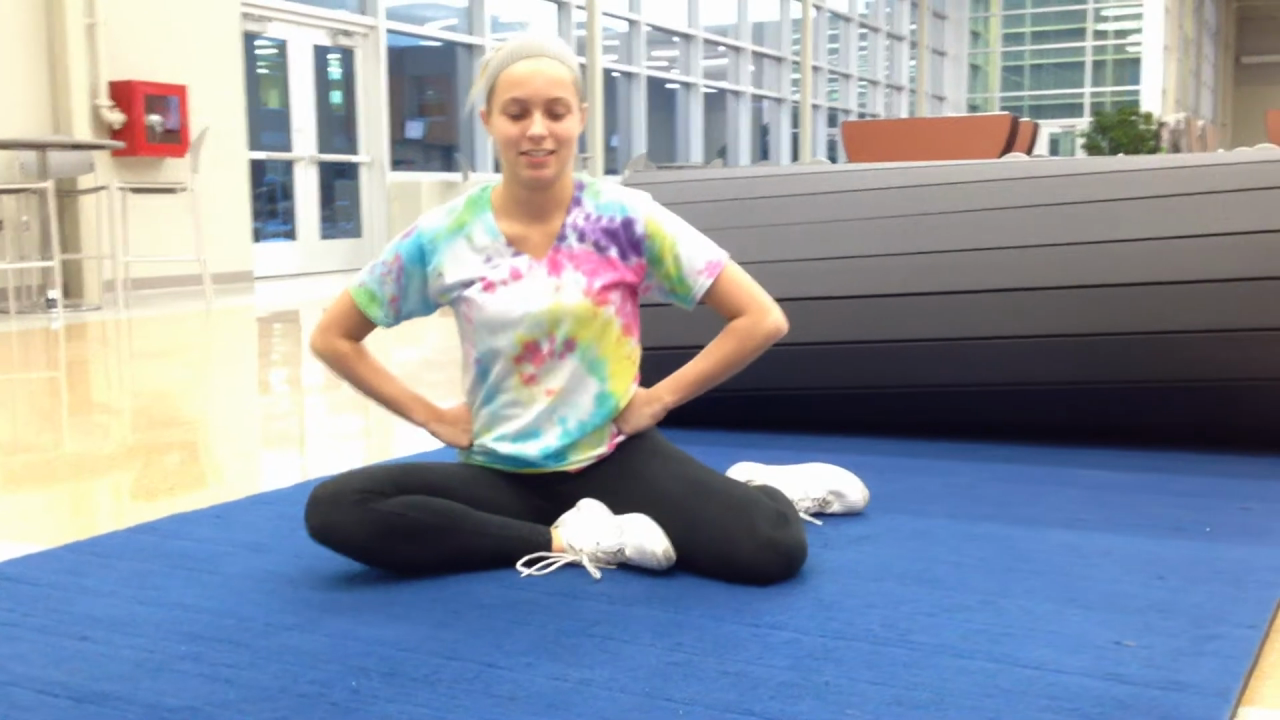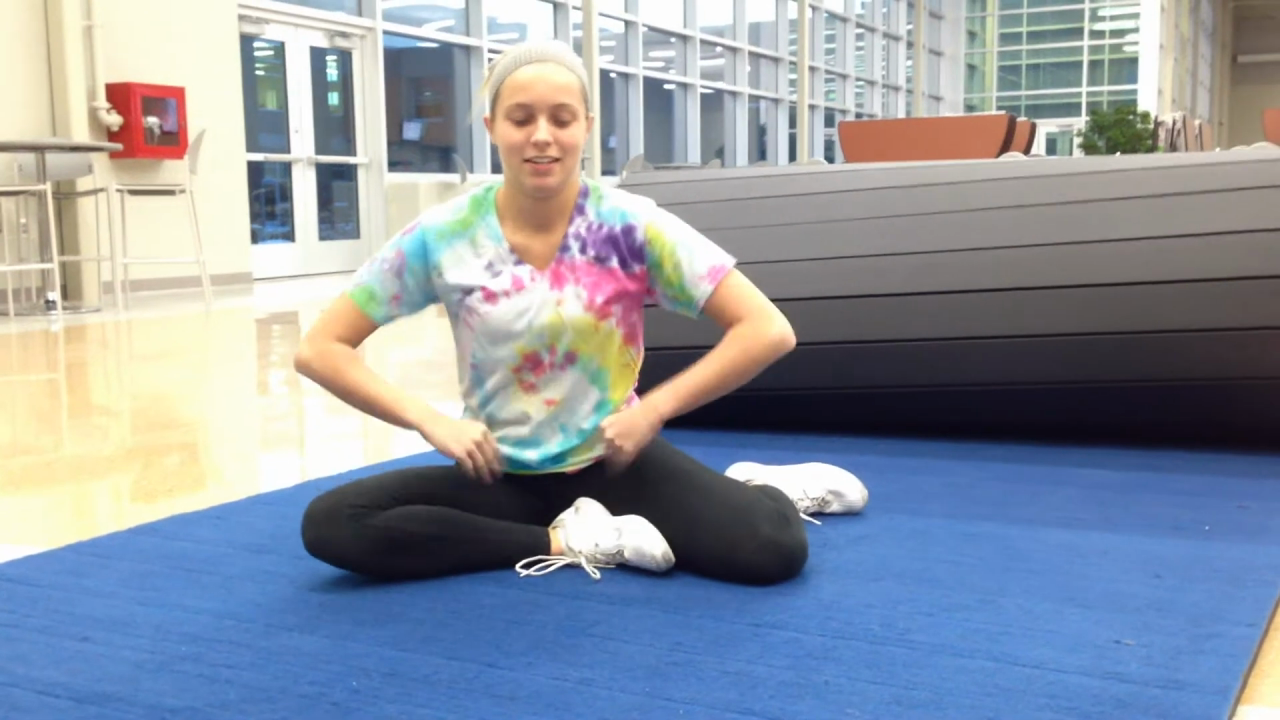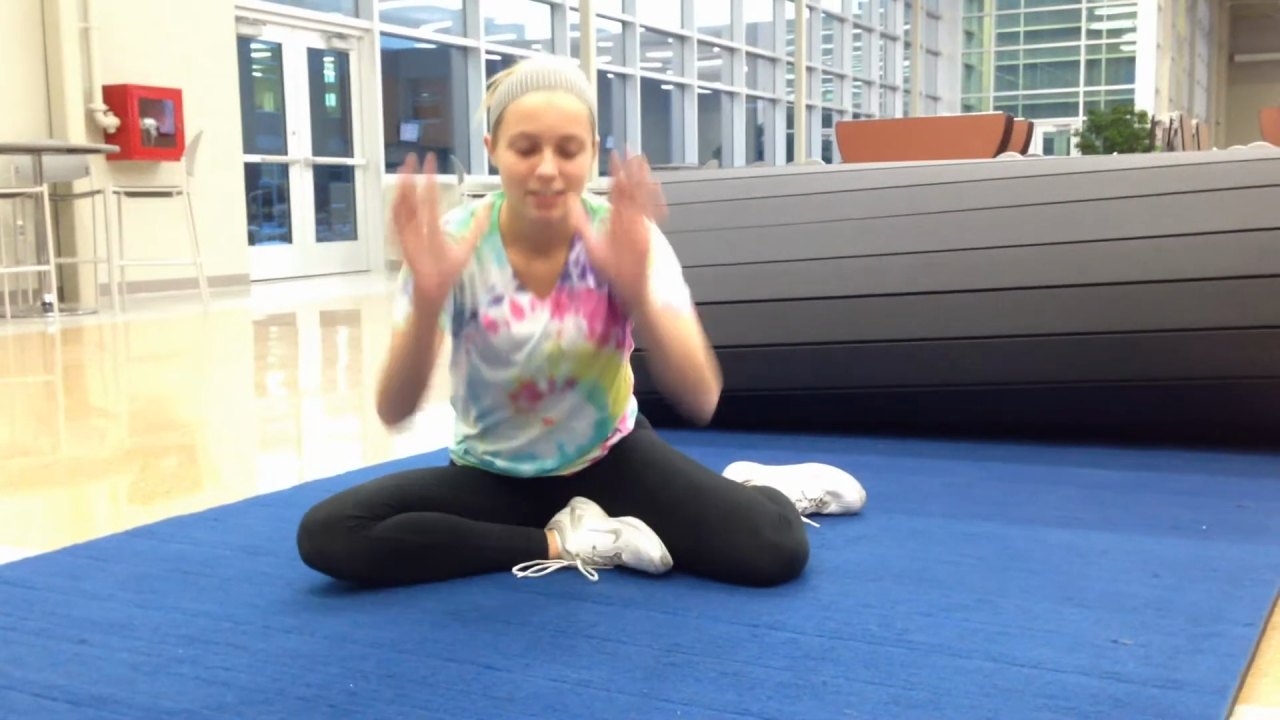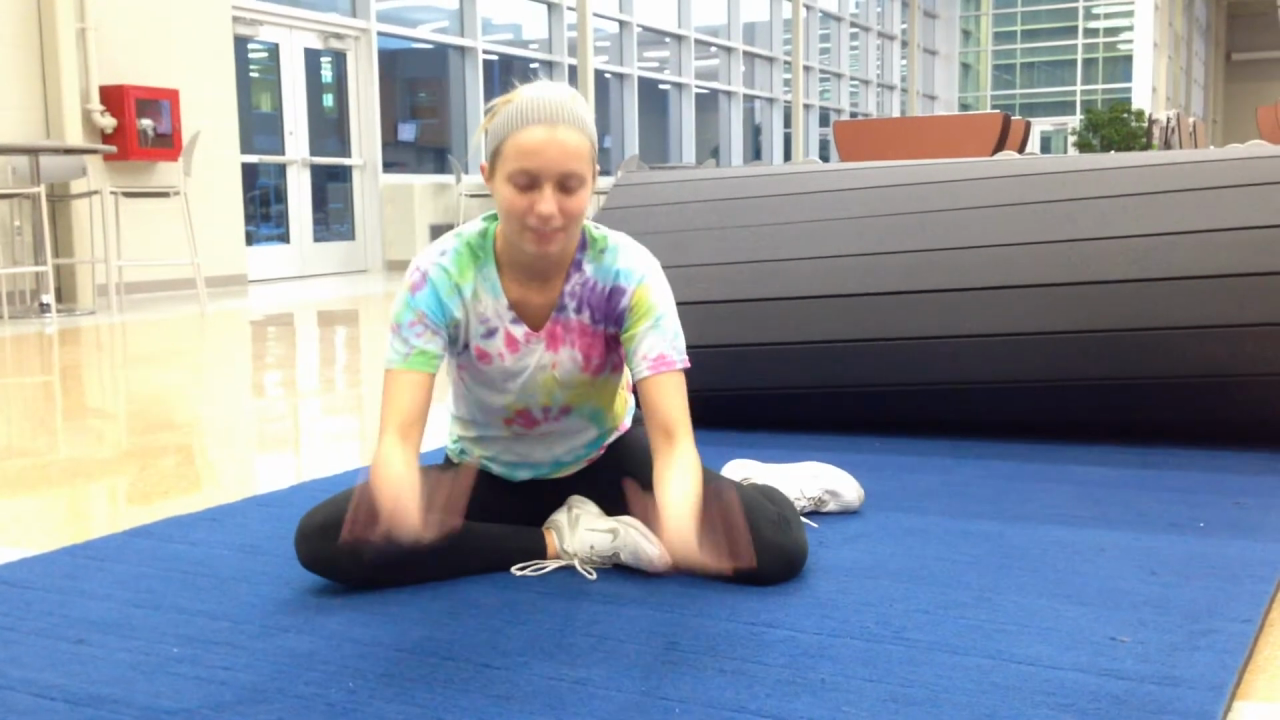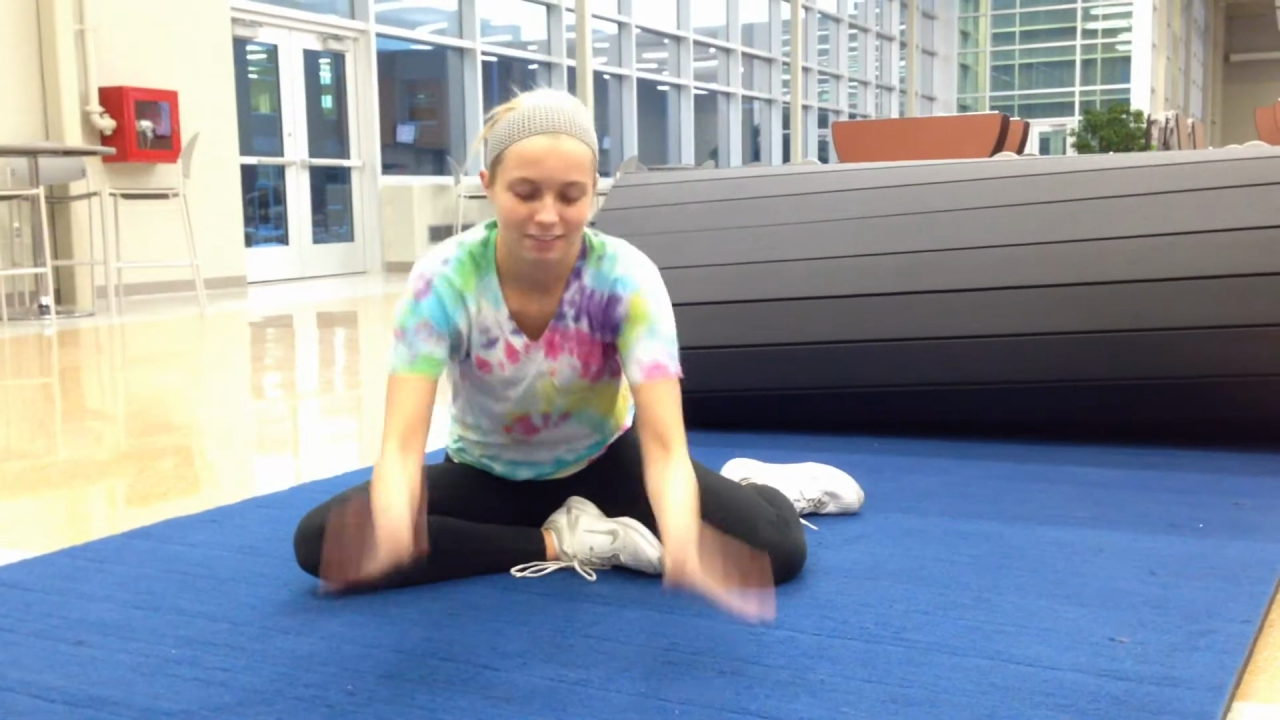
dt=0.3s
person 1, frame 1
left shoulder: (628, 220)
right shoulder: (441, 238)
left elbow: (761, 319)
right elbow: (331, 339)
left wrist: (655, 400)
right wrist: (433, 416)
left hip: (613, 458)
right hip: (499, 473)
left knee: (775, 548)
right knee: (333, 510)
left ankle: (762, 487)
right ankle: (570, 541)
person 1, frame 2
left shoulder: (630, 226)
right shoulder: (442, 236)
left elbow: (768, 331)
right elbow: (319, 350)
left wrist: (653, 409)
right wrist: (430, 420)
left hip: (611, 462)
right hip: (495, 475)
left knee: (775, 547)
right knee: (329, 526)
left ankle: (759, 486)
right ankle: (567, 542)
person 1, frame 3
left shoulder: (627, 240)
right shoulder: (452, 245)
left elbow: (701, 398)
right elbow: (393, 410)
left wrist: (636, 289)
right wrist: (427, 299)
left hip: (607, 461)
right hip: (489, 476)
left knee: (777, 548)
right knee: (326, 536)
left ankle: (756, 485)
right ankle: (565, 542)
person 1, frame 4
left shoulder: (628, 272)
right shoulder: (443, 272)
left elbow: (671, 434)
right elbow: (397, 435)
left wrist: (679, 521)
right wrist: (404, 504)
left hip: (604, 462)
right hip: (485, 478)
left knee: (778, 546)
right knee: (321, 540)
right ankle: (560, 542)
person 1, frame 5
left shoulder: (626, 277)
right shoulder: (443, 279)
left elbow: (665, 445)
right elbow: (401, 445)
left wrist: (684, 545)
right wrist: (392, 527)
left hip: (602, 463)
right hip: (486, 478)
left knee: (776, 549)
right knee: (320, 541)
right ankle: (565, 544)
